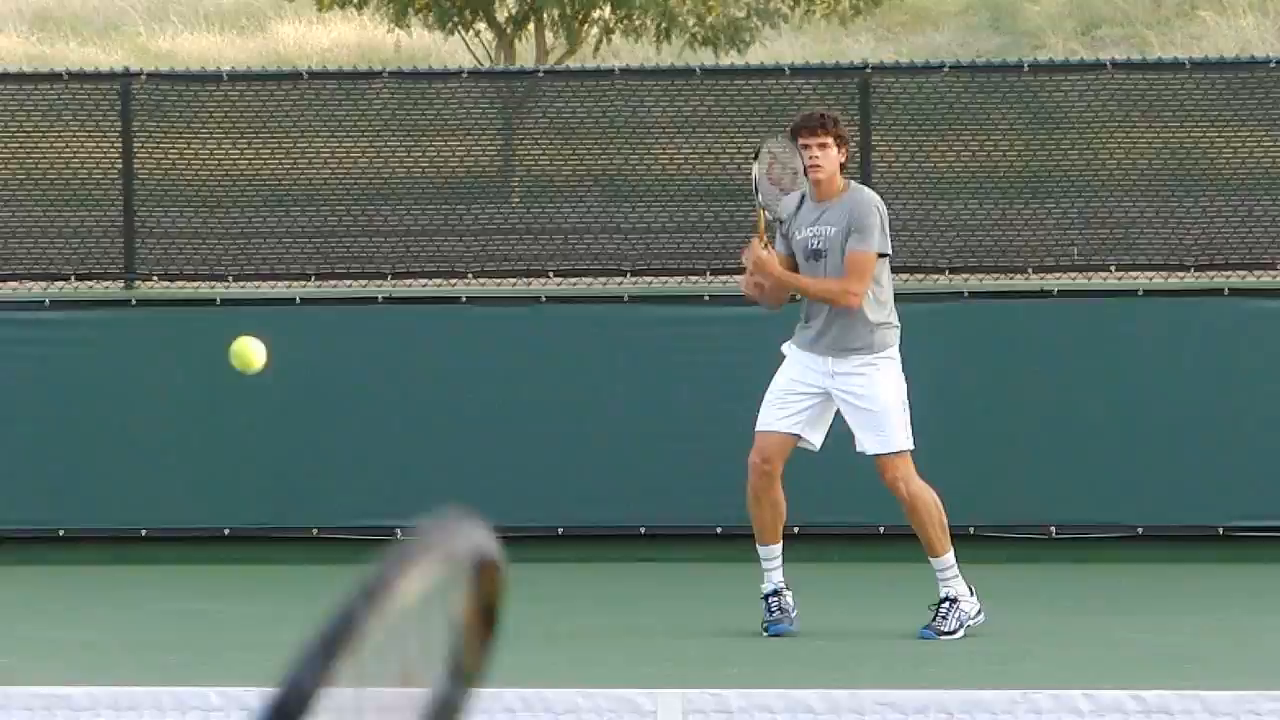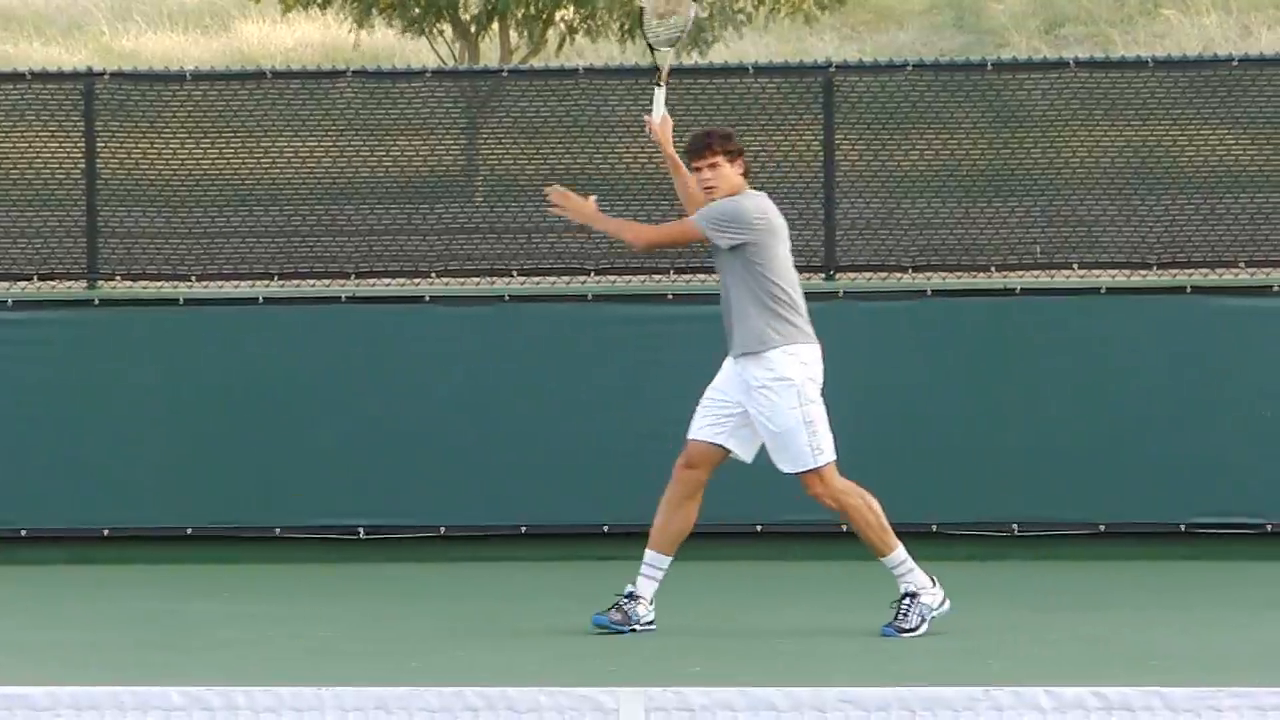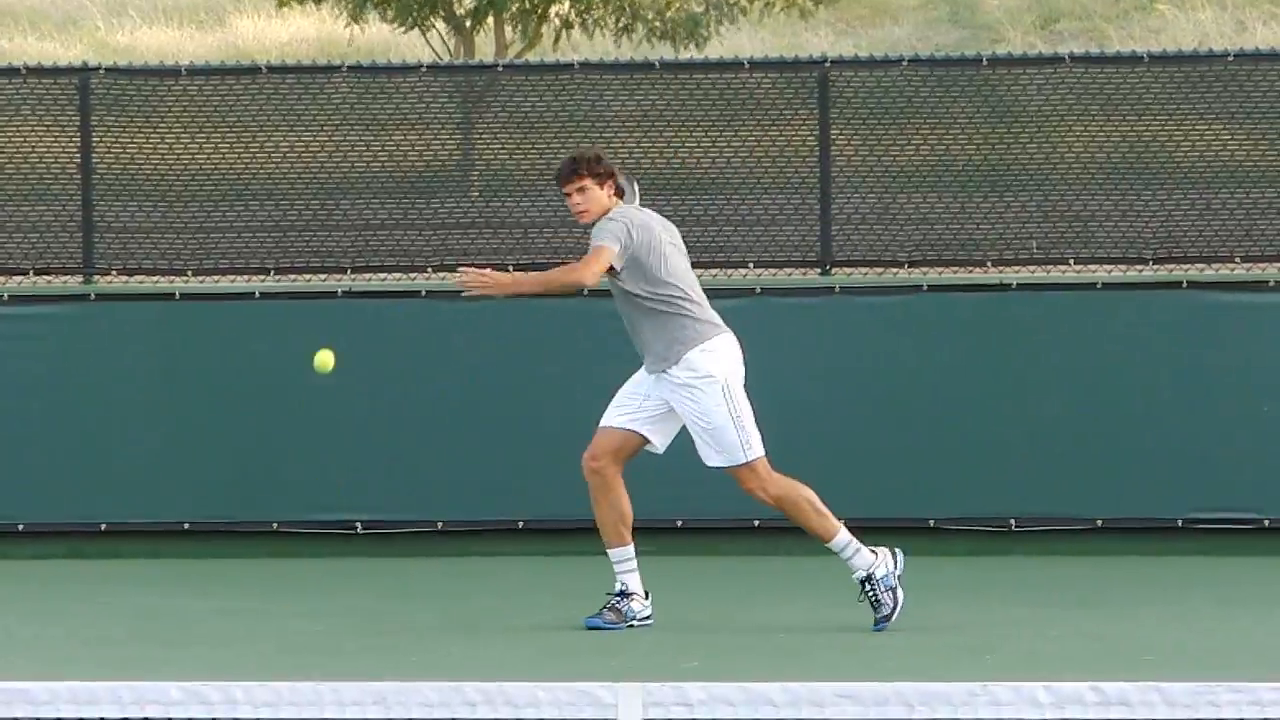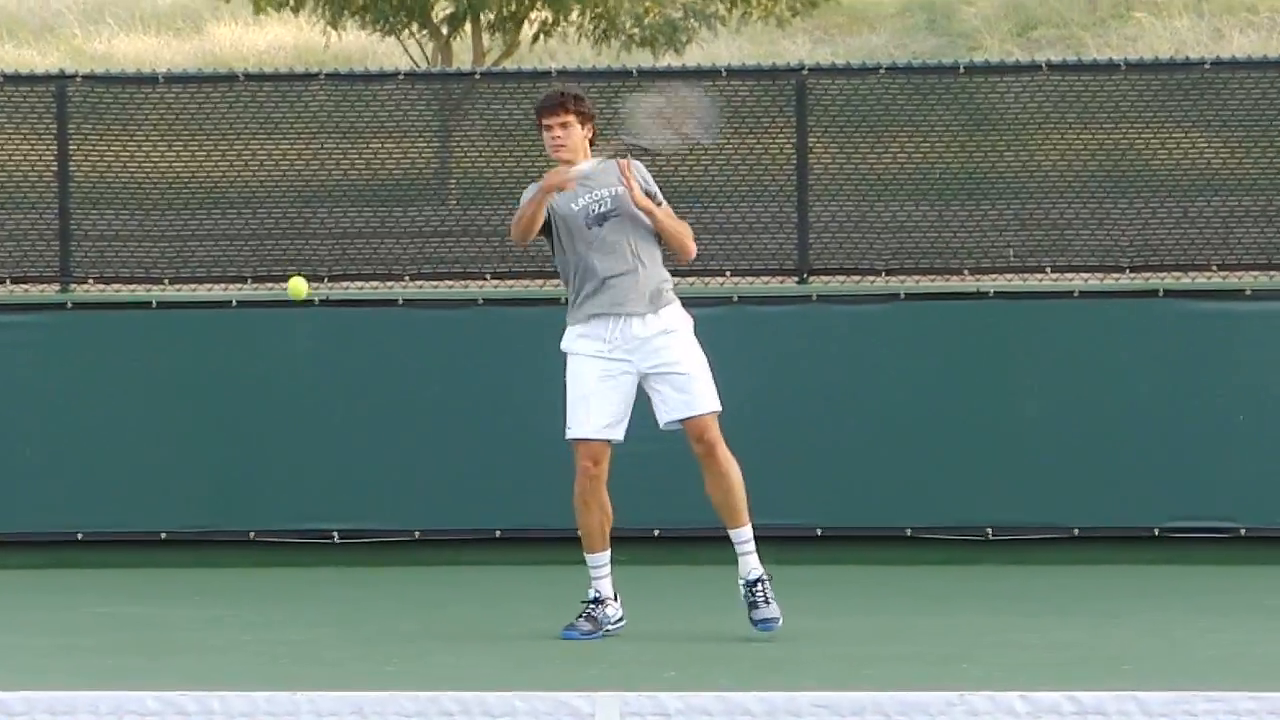
dt=0.4s
person 1, frame 1
left shoulder: (865, 206)
right shoulder: (793, 206)
left elbow: (852, 294)
right elbow: (775, 296)
left wrist: (782, 275)
right wrist: (759, 278)
left hip: (869, 359)
right hip: (807, 356)
left knee: (899, 477)
right knee: (762, 463)
left ankle: (958, 595)
right ankle: (776, 591)
person 1, frame 2
left shoulder: (744, 208)
right shoulder: (742, 207)
left elbow: (650, 238)
right elbow: (697, 207)
left wrist: (591, 216)
right wrist: (669, 148)
left hip: (782, 364)
right hip: (746, 366)
left knee: (824, 485)
right knee: (688, 473)
left ankle: (918, 589)
right ankle: (640, 599)
person 1, frame 3
left shoulder: (612, 224)
right shoulder: (650, 223)
left elbow: (585, 273)
left wrist: (501, 283)
left hip: (702, 364)
right hip: (661, 370)
left knee: (760, 483)
right knee: (597, 462)
left ankle: (869, 564)
right ankle: (629, 596)
person 1, frame 4
left shoulder: (631, 172)
right shoulder: (542, 192)
left elbow: (686, 250)
right elbow: (521, 235)
left wrist: (647, 209)
right wrist: (546, 189)
left hip: (662, 324)
right hip: (595, 337)
left knee: (707, 438)
right knee: (588, 465)
left ankle: (752, 574)
right ankle: (602, 601)
